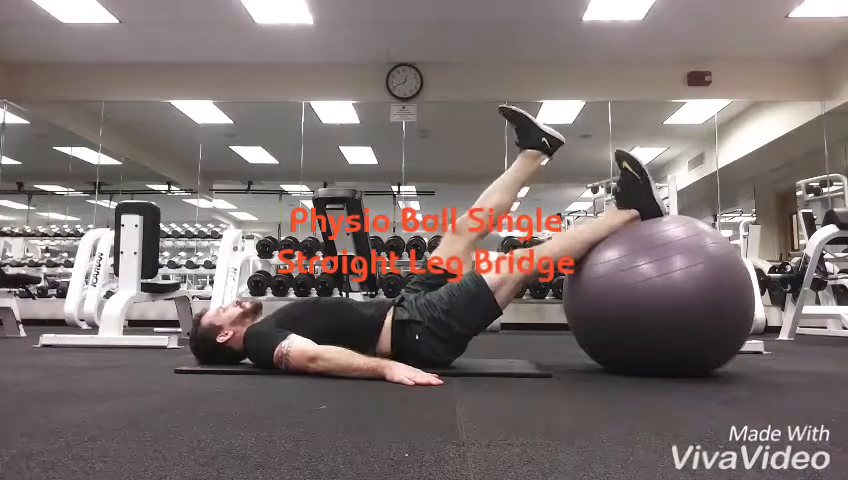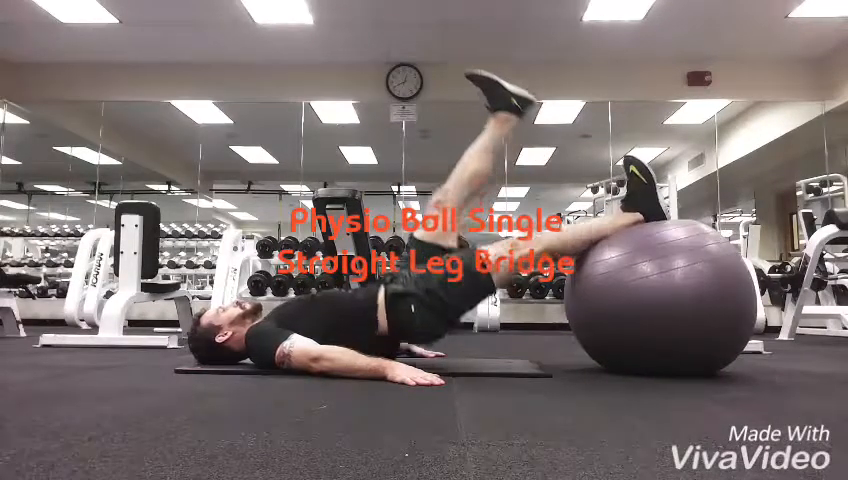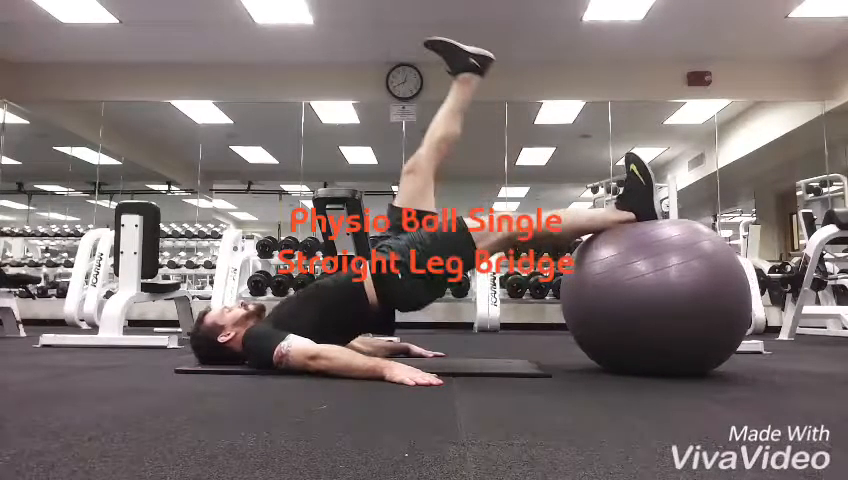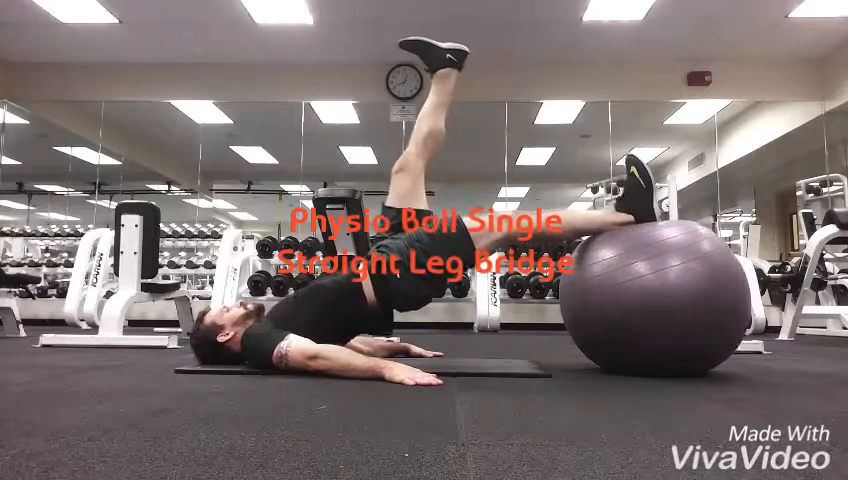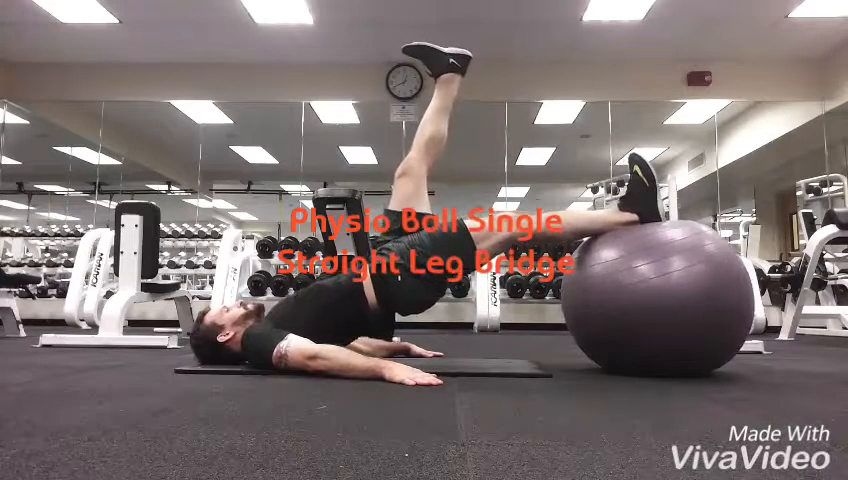
dt=0.3s
person 1, frame 1
left shoulder: (271, 327)
right shoulder: (259, 340)
right elbow: (314, 357)
right wrist: (389, 366)
left hip: (405, 310)
right hip: (417, 333)
left knee: (462, 230)
right knee: (521, 260)
left ankle: (533, 151)
right ankle: (629, 212)
person 1, frame 2
left shoulder: (271, 326)
right shoulder: (260, 341)
right elbow: (314, 357)
right wrist: (388, 367)
left hip: (402, 293)
right hip: (410, 305)
left knee: (445, 202)
right knee: (523, 246)
left ankle: (505, 112)
right ankle: (633, 216)
person 1, frame 3
left shoulder: (271, 327)
right shoulder: (260, 342)
left elbow: (343, 339)
right elbow: (313, 357)
right wrist: (387, 369)
left hip: (388, 264)
right hip: (398, 274)
left knee: (417, 169)
right knee: (511, 227)
left ankle: (466, 77)
right ankle: (625, 214)
person 1, frame 4
left shoulder: (270, 326)
right shoulder: (258, 342)
left elbow: (344, 340)
right elbow: (312, 358)
right wrist: (387, 368)
left hip: (387, 262)
right hip: (398, 273)
left knee: (408, 166)
right knee: (511, 225)
left ankle: (444, 72)
right ankle: (625, 216)
person 1, frame 5
left shoulder: (270, 326)
right shoulder: (258, 341)
left elbow: (343, 340)
right elbow: (312, 356)
right wrist: (387, 368)
left hip: (388, 265)
right hip: (398, 276)
left knee: (411, 171)
right knee: (512, 226)
left ankle: (447, 78)
right ankle: (629, 215)
